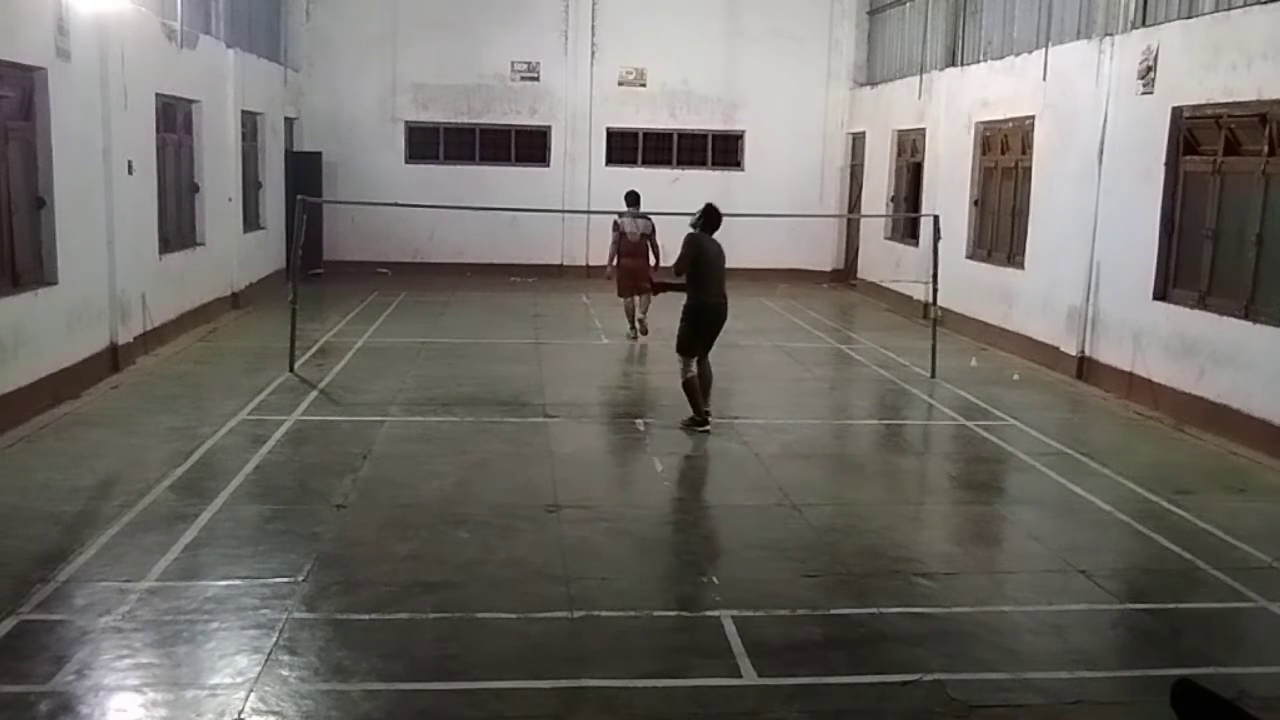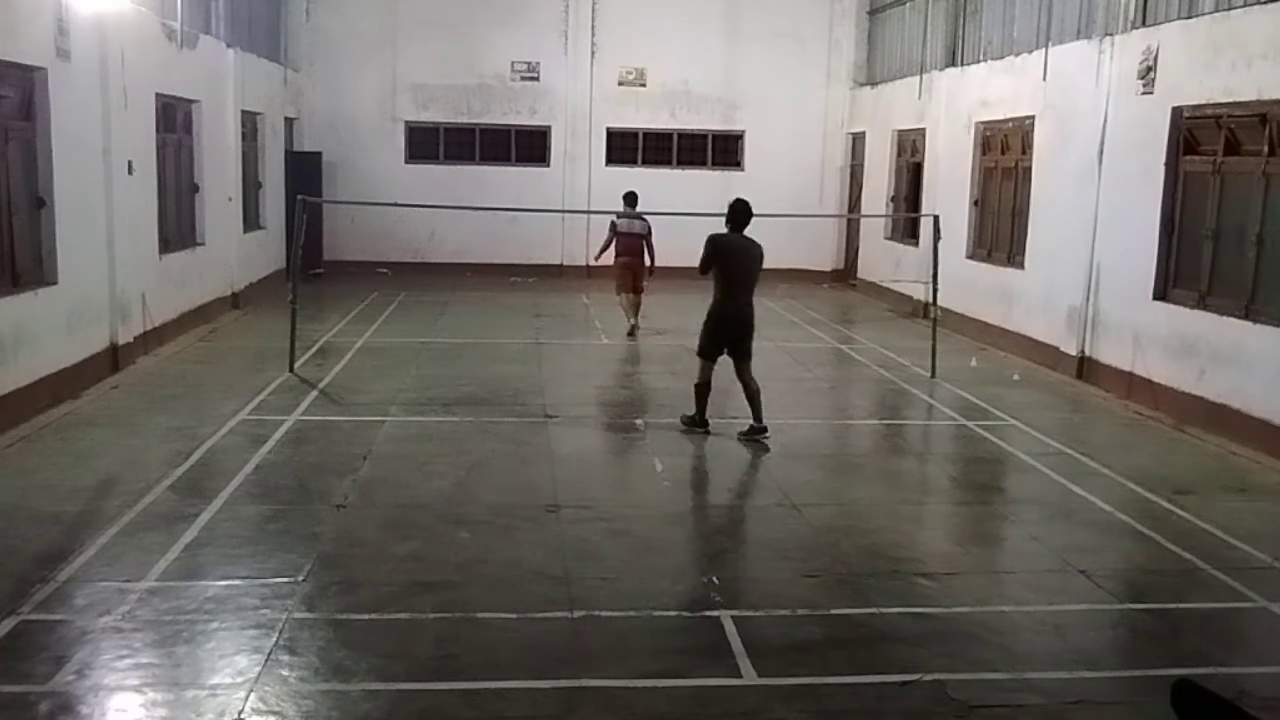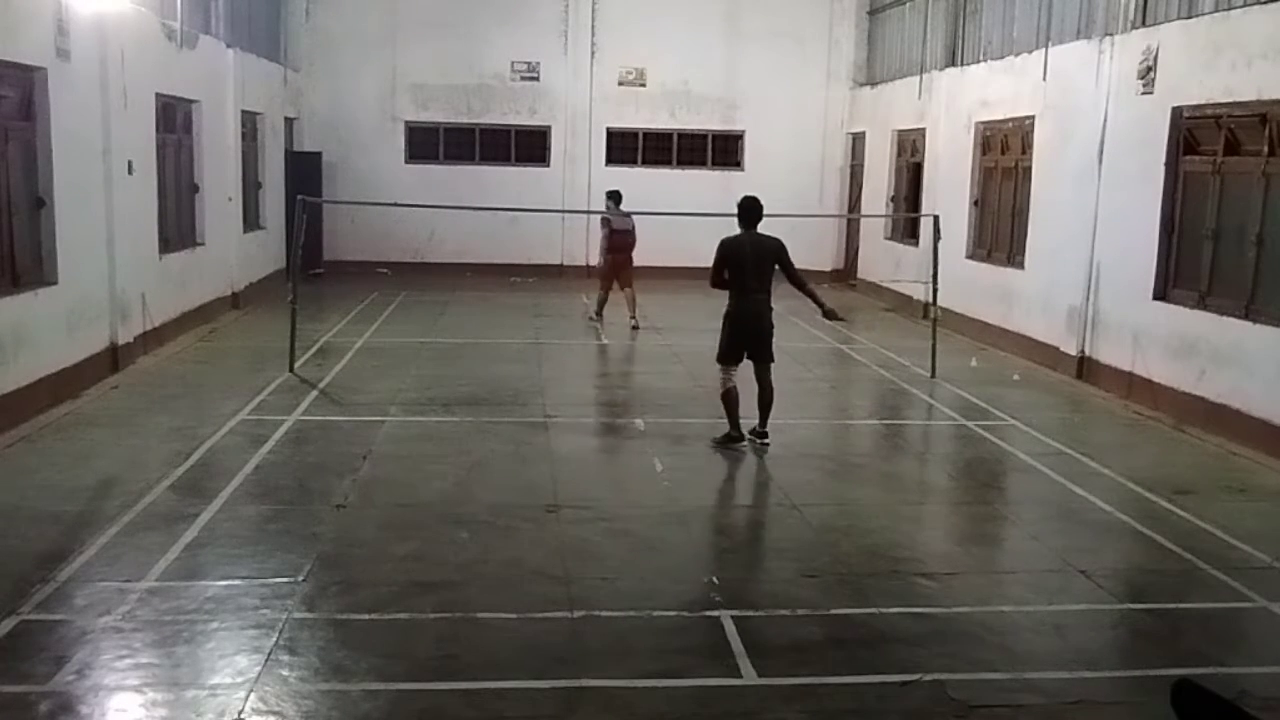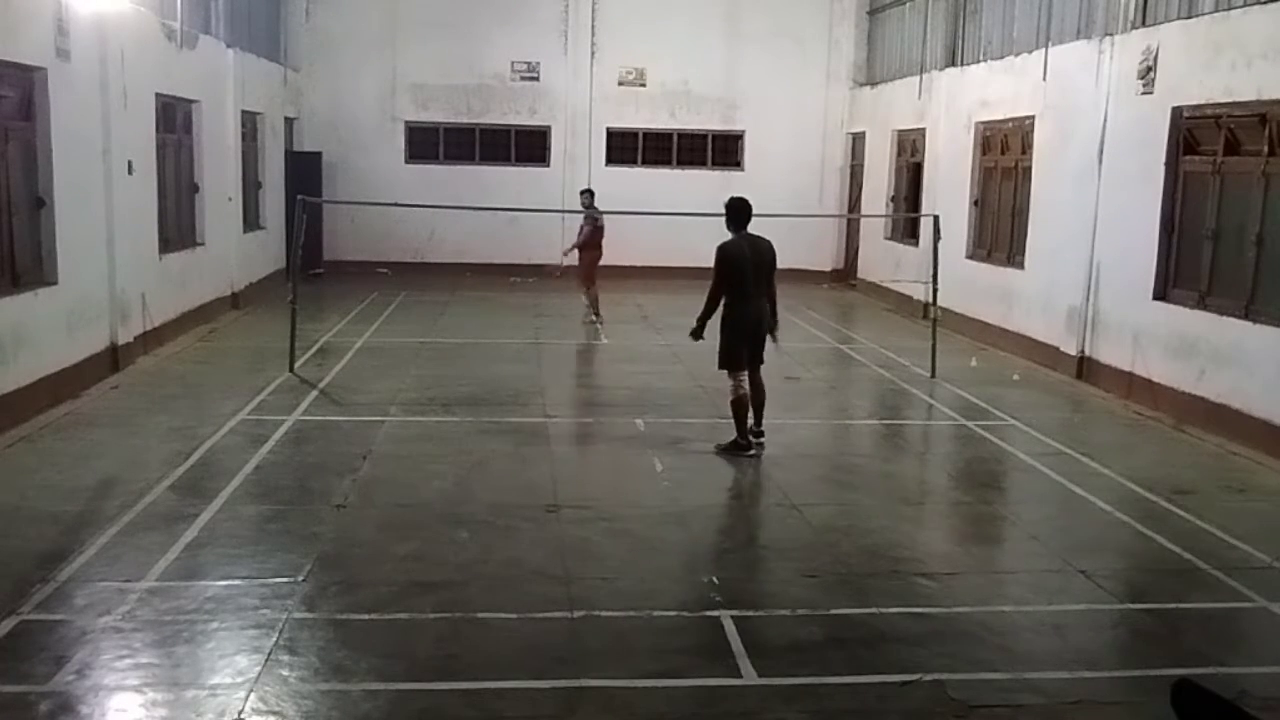
dt=0.4s
person 1, frame 1
left shoulder: (693, 239)
right shoulder: (716, 247)
left elbow: (679, 270)
left wrist: (681, 258)
right wrist: (667, 286)
left hip: (699, 308)
right hip: (719, 308)
left knee: (687, 364)
right knee: (702, 358)
left ankle: (699, 418)
right ankle: (704, 407)
person 1, frame 2
left shoulder: (716, 241)
right shoulder: (755, 248)
left elbow: (702, 270)
left hip: (721, 312)
right hip: (745, 313)
left knee: (705, 368)
right knee: (744, 371)
left ankle: (700, 419)
right ankle: (758, 425)
person 1, frame 3
left shoulder: (728, 245)
right shoulder: (775, 245)
left elbow: (716, 282)
right elbow: (796, 279)
right wrist: (822, 306)
left hip: (737, 314)
right hip: (763, 315)
left knee: (728, 374)
right knee: (764, 374)
left ankle: (736, 432)
right ankle: (761, 430)
person 1, frame 4
left shoulder: (727, 249)
right shoulder: (767, 246)
left elbow: (717, 291)
right elbow: (771, 288)
left wrist: (701, 322)
right wrist: (773, 319)
left hip: (737, 319)
right hip: (761, 316)
left knee: (738, 380)
right knee: (755, 375)
left ankle: (744, 440)
right ankle: (757, 429)
